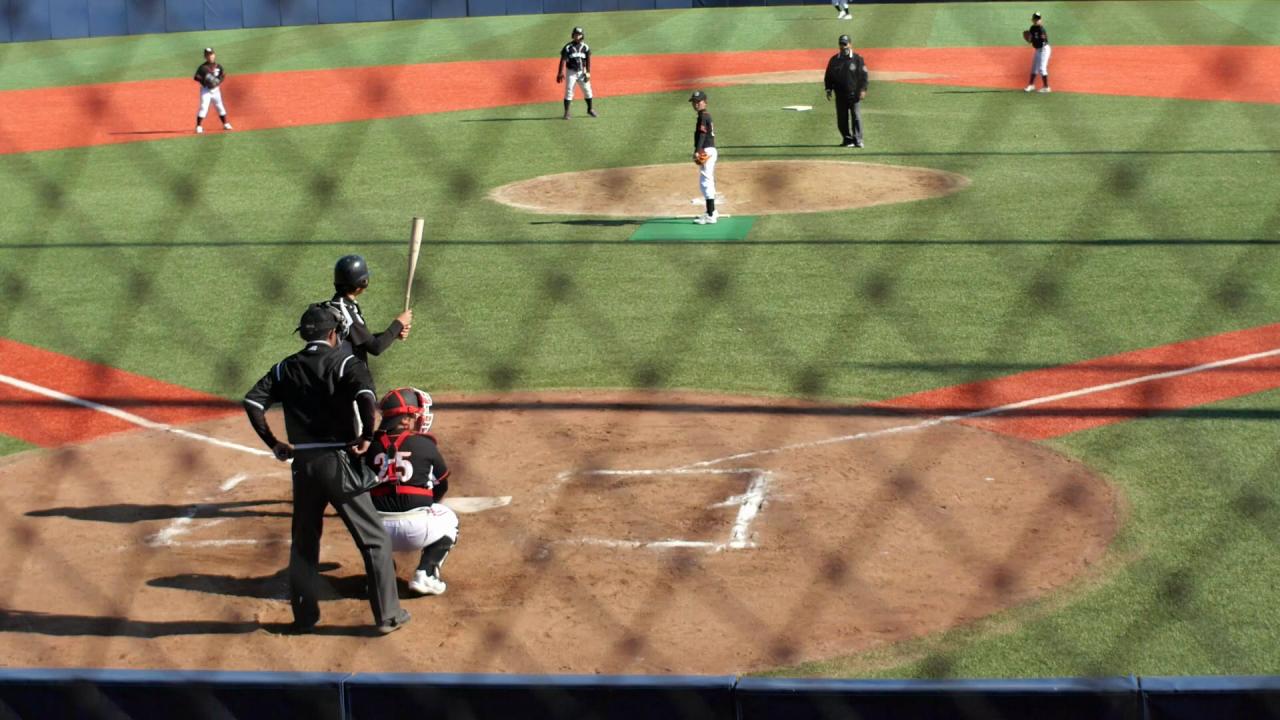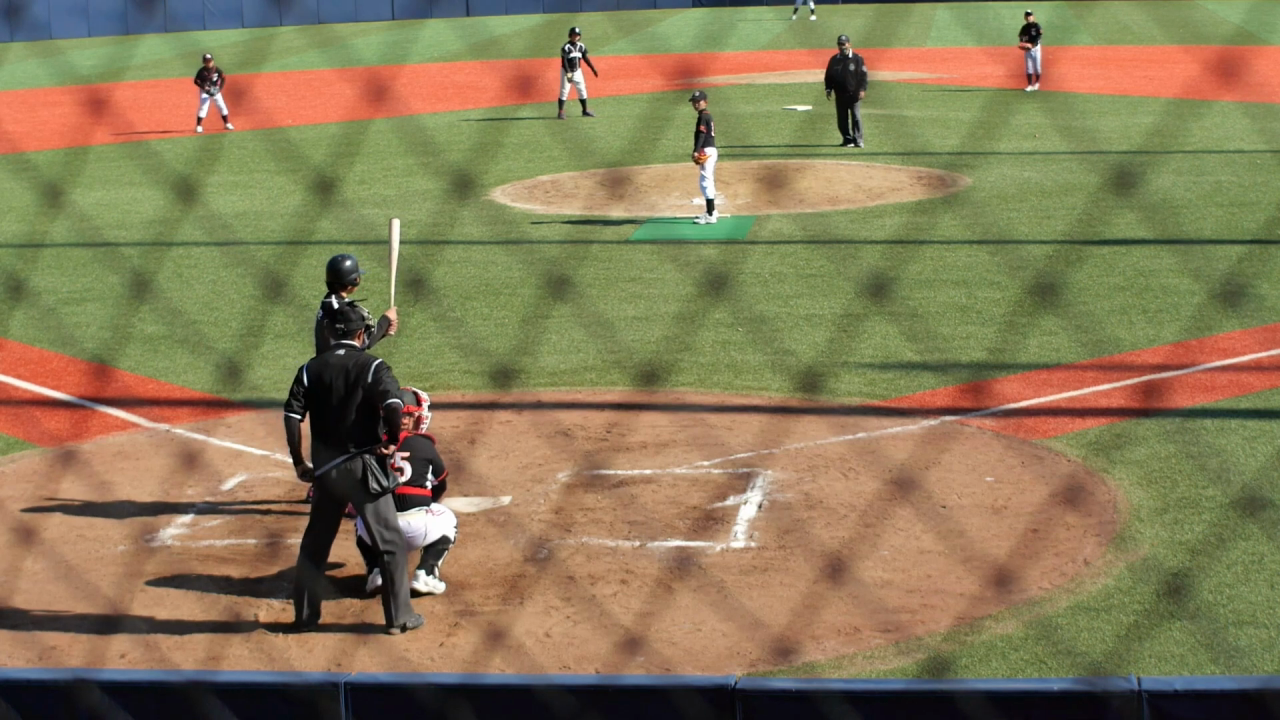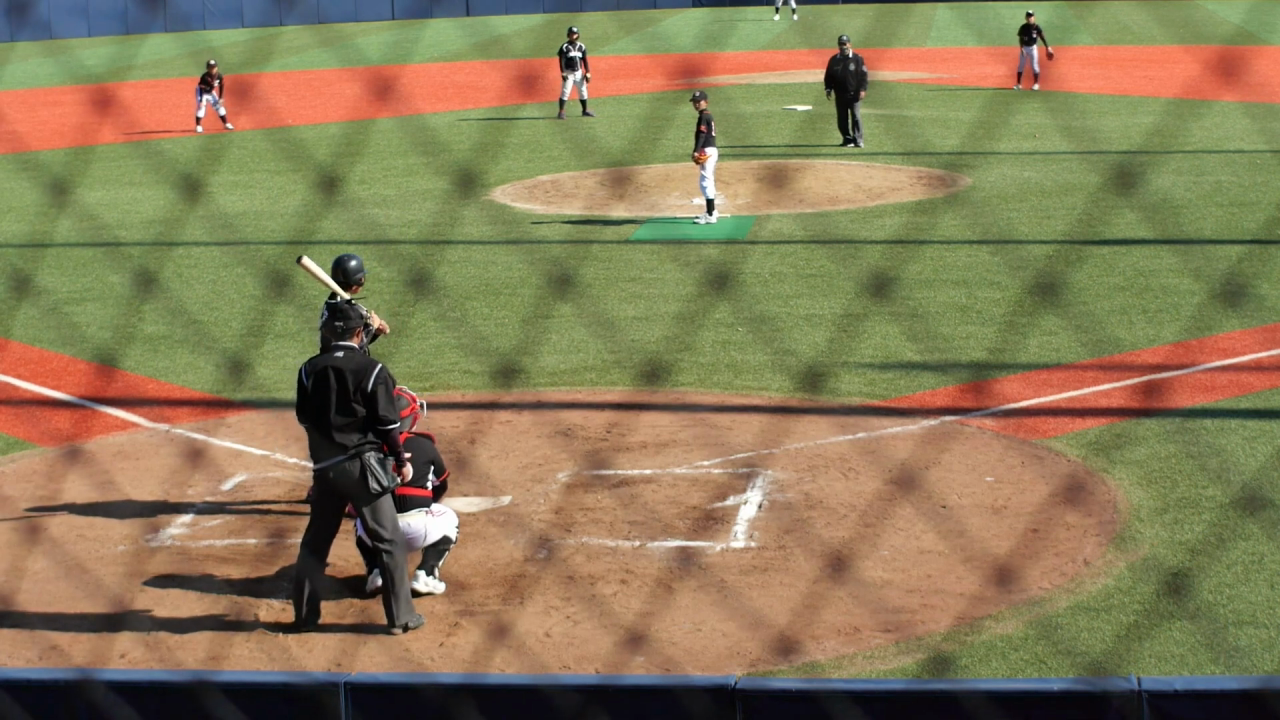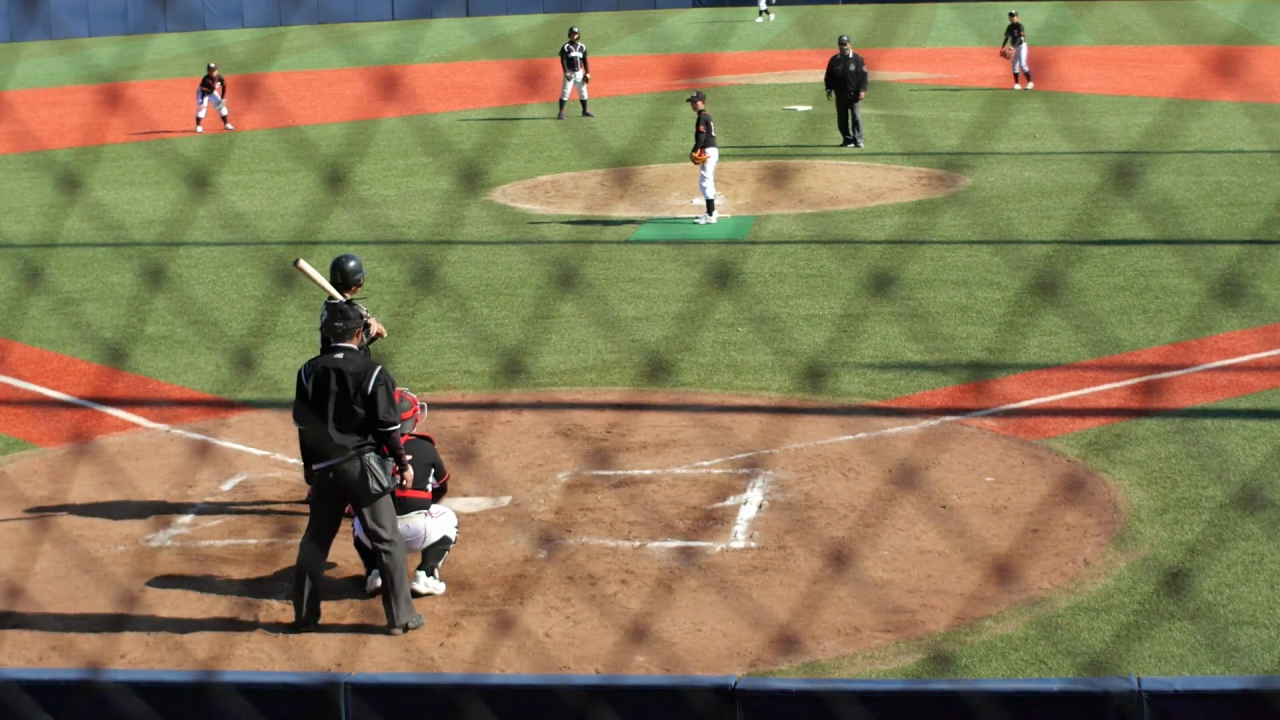
dt=0.7s
person 1, frame 1
left shoulder: (285, 368)
right shoulder: (345, 362)
left elbow: (252, 403)
right elbow: (366, 397)
left wrist: (274, 443)
right wrist: (367, 436)
left hip: (304, 465)
right hip: (340, 461)
left knee: (304, 542)
right knee: (374, 539)
left ankle: (304, 616)
right ankle: (388, 614)
person 1, frame 2
left shoulder: (311, 368)
right shoulder: (372, 366)
left elbow: (292, 416)
right elbow: (393, 406)
left wrist: (299, 462)
right wrist: (391, 441)
left hip: (325, 468)
right hip: (364, 467)
left knee: (314, 543)
right knee: (390, 542)
left ankle: (304, 616)
right ankle: (399, 617)
person 1, frame 3
left shoulder: (310, 369)
right shoulder: (372, 370)
left elbow: (306, 421)
right elbow: (388, 425)
right wrist: (401, 461)
left hip: (325, 467)
right hip: (364, 465)
left knee: (315, 542)
right knee: (389, 542)
left ankle: (304, 615)
right ankle: (400, 617)
person 1, frame 4
left shoulder: (310, 370)
right shoulder: (373, 372)
left elbow: (302, 425)
right elbow: (388, 427)
left wrist: (309, 465)
right wrist: (403, 465)
left hip: (325, 468)
right hip: (364, 466)
left knee: (315, 541)
right knee: (387, 541)
left ankle: (305, 615)
right ankle: (400, 617)
person 2, frame 1
left shoulder: (370, 446)
right shoulder: (425, 444)
right elbow: (441, 487)
right hip: (417, 529)
right knee: (448, 519)
right ankle: (426, 575)
person 2, frame 2
right shoulder: (424, 444)
right elbow: (440, 487)
right hip: (416, 529)
left knee: (362, 521)
right knee: (447, 519)
left ankle: (377, 571)
right ankle: (425, 574)
person 2, frame 3
right shoulder: (424, 445)
right elbow: (441, 487)
right hip: (417, 529)
left knee: (363, 522)
right knee: (449, 518)
left ankle: (377, 572)
right ankle: (425, 575)
person 2, frame 4
right shoulder: (425, 448)
right elbow: (441, 489)
right hip: (416, 532)
left knee: (360, 522)
right knee: (448, 519)
left ankle: (376, 572)
right ankle: (426, 575)
